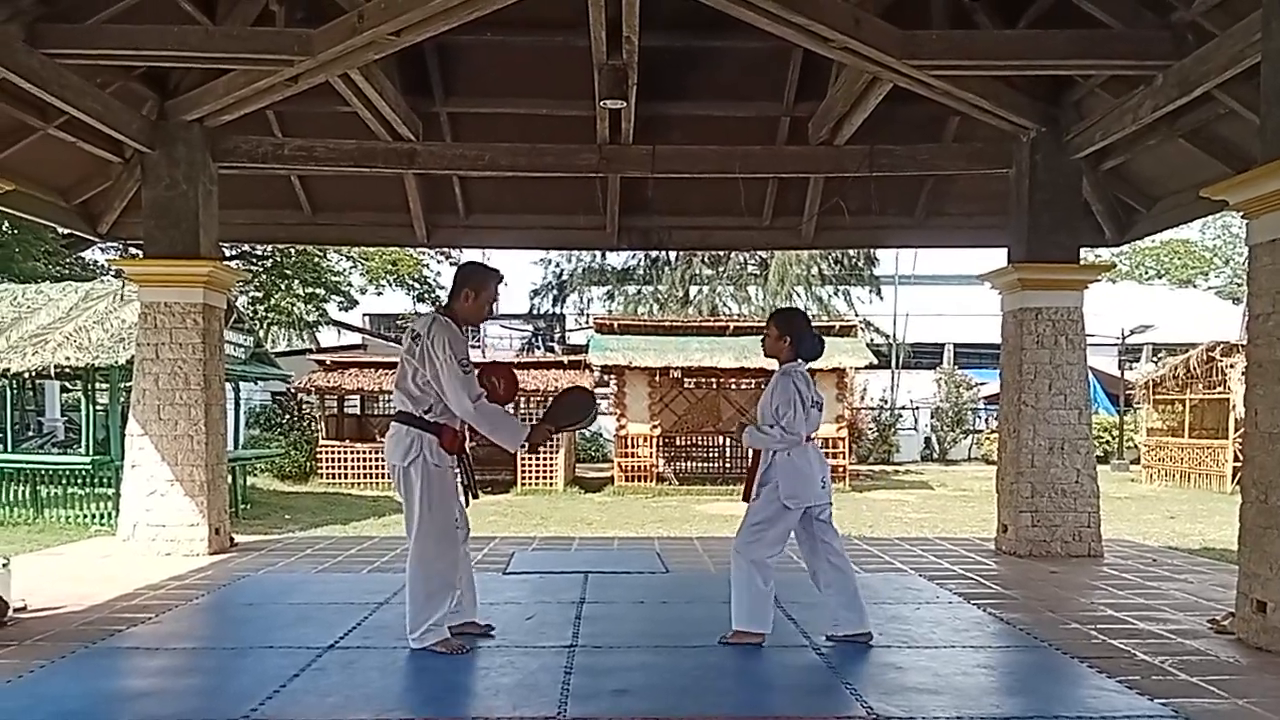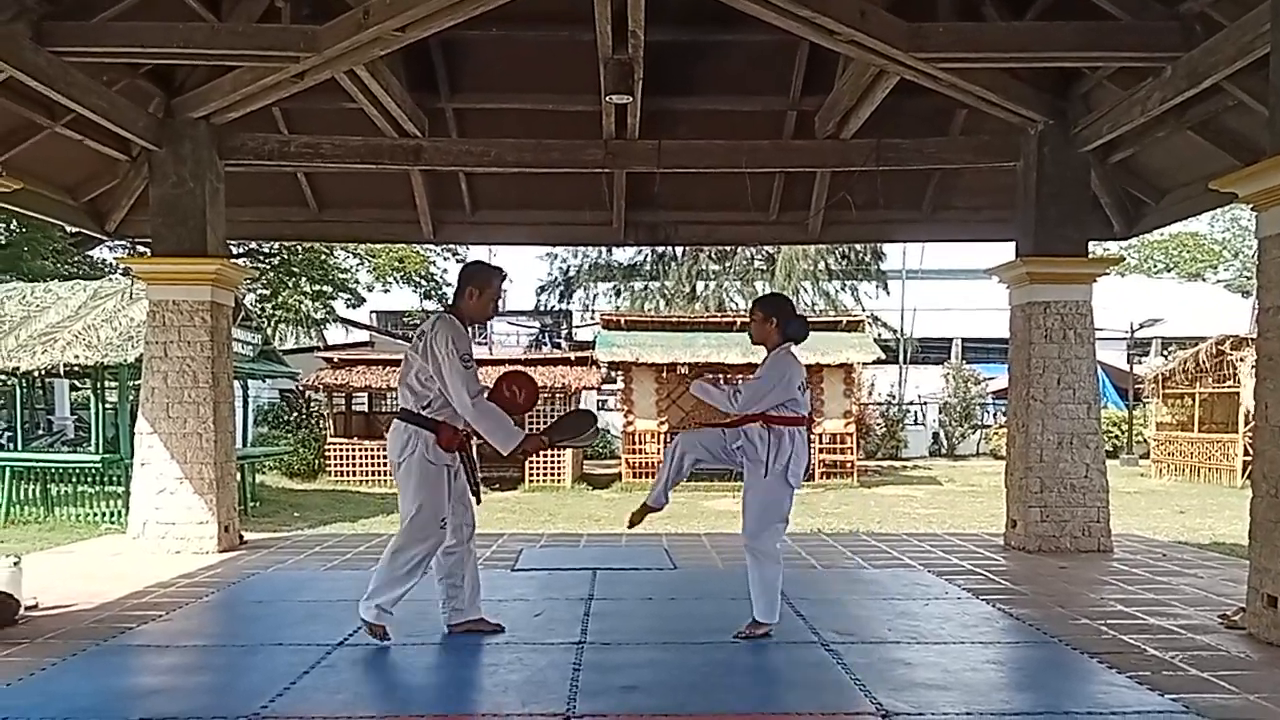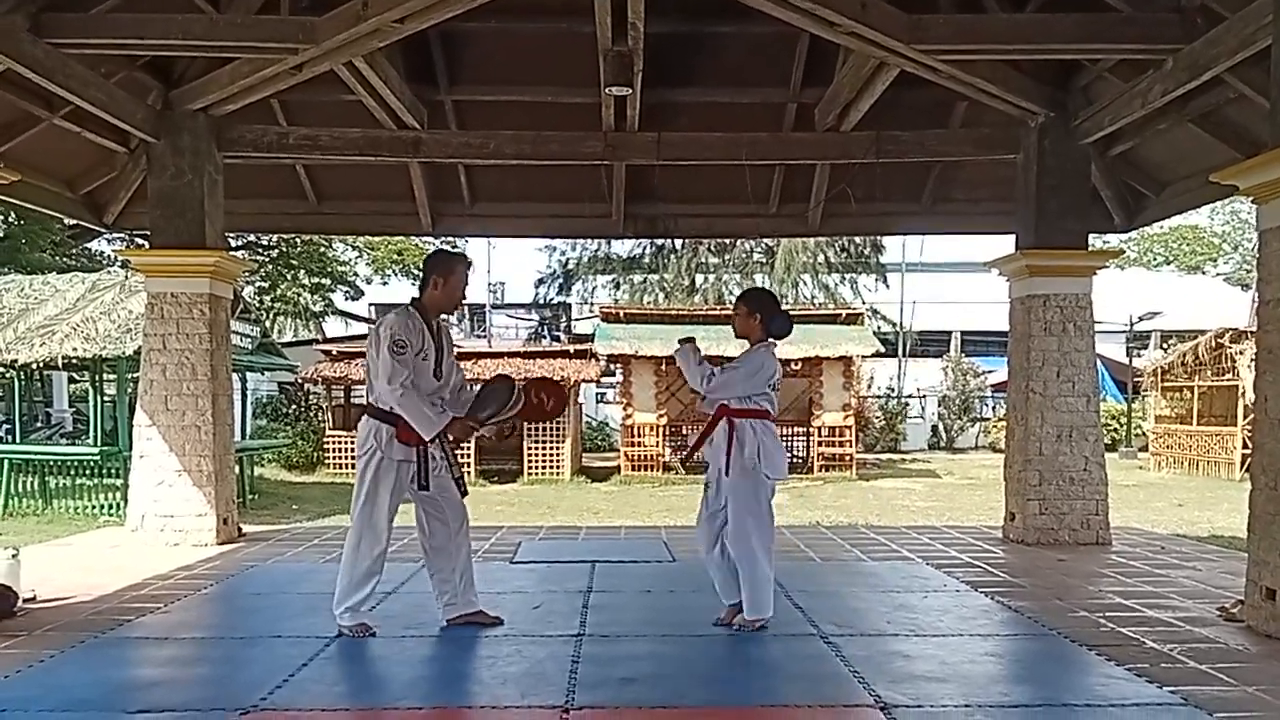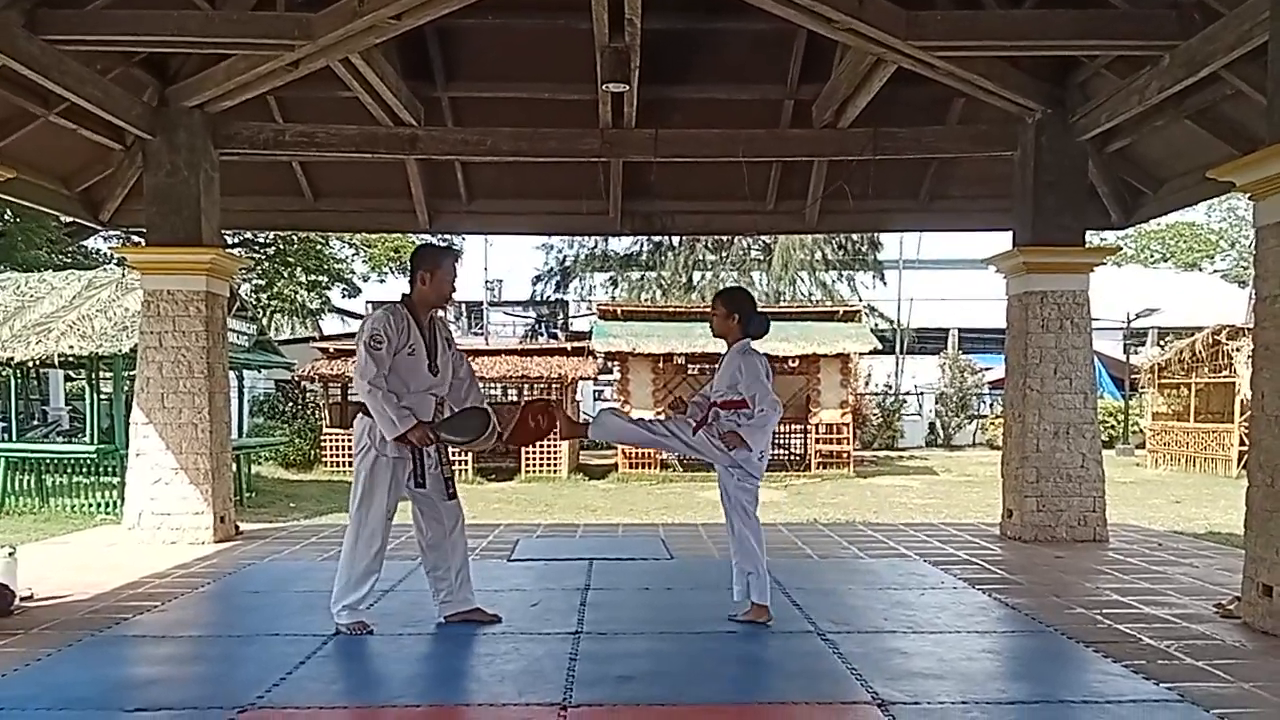
dt=0.4s
person 1, frame 1
left shoulder: (425, 327)
right shoulder: (445, 338)
right elbow: (469, 405)
right wrist: (525, 434)
left hip: (426, 443)
right hip: (422, 446)
left knee: (452, 532)
right knee: (434, 540)
left ankle: (456, 615)
right ankle: (427, 631)
person 1, frame 2
left shoulder: (448, 329)
right shoulder: (446, 333)
right elbow: (469, 401)
left wrist: (505, 418)
right wrist: (518, 439)
left hip: (441, 445)
right hip: (420, 441)
left knee: (458, 527)
right knee: (425, 530)
left ankle: (462, 612)
right ankle: (376, 607)
person 1, frame 3
left shoulder: (440, 332)
right shoulder: (397, 325)
left elbow: (454, 391)
right elbow: (395, 387)
right wrist: (444, 424)
left hip: (427, 444)
right hip: (387, 438)
left knee: (449, 522)
right knee: (371, 529)
left ankle: (460, 605)
right ankle: (348, 613)
person 1, frame 4
left shoulder: (440, 330)
right shoulder: (384, 323)
left elbow: (462, 386)
right elbow: (369, 384)
right wrist: (405, 427)
left hip: (425, 439)
right hip: (384, 437)
left knee: (445, 521)
right knee: (370, 527)
left ankle: (456, 602)
right ankle: (347, 611)
person 2, frame 1
left shoulder: (786, 381)
right shoulder: (800, 378)
left elbow: (791, 433)
left wrist: (751, 435)
right wrist: (759, 432)
left hip: (787, 475)
right hip: (807, 473)
left knee: (750, 549)
right knee: (825, 551)
left ankle: (752, 627)
right ankle: (853, 624)
person 2, frame 2
left shoulder: (784, 365)
right shoulder: (777, 363)
left elbow: (740, 402)
left wrist: (701, 387)
right wrist: (705, 389)
left hip: (778, 453)
right hip: (755, 444)
left knee: (762, 538)
right knee: (685, 443)
left ankle: (764, 617)
right ankle: (654, 502)
person 2, frame 3
left shoulder: (759, 360)
right shoulder: (754, 357)
left elbow: (710, 384)
left wrist: (687, 353)
right wrist: (703, 379)
left hip: (750, 451)
right hip: (730, 449)
left knee: (747, 534)
right knee: (711, 532)
left ankle: (755, 611)
right ankle: (736, 602)
person 2, frame 4
left shoulder: (749, 359)
right shoulder: (734, 357)
left elbow: (769, 408)
right elbow: (708, 398)
left wrist: (741, 435)
right wrist: (687, 407)
left hip: (736, 443)
right hip: (736, 452)
left knee: (661, 431)
right knee: (743, 526)
left ankle: (582, 429)
right ankle: (758, 604)
